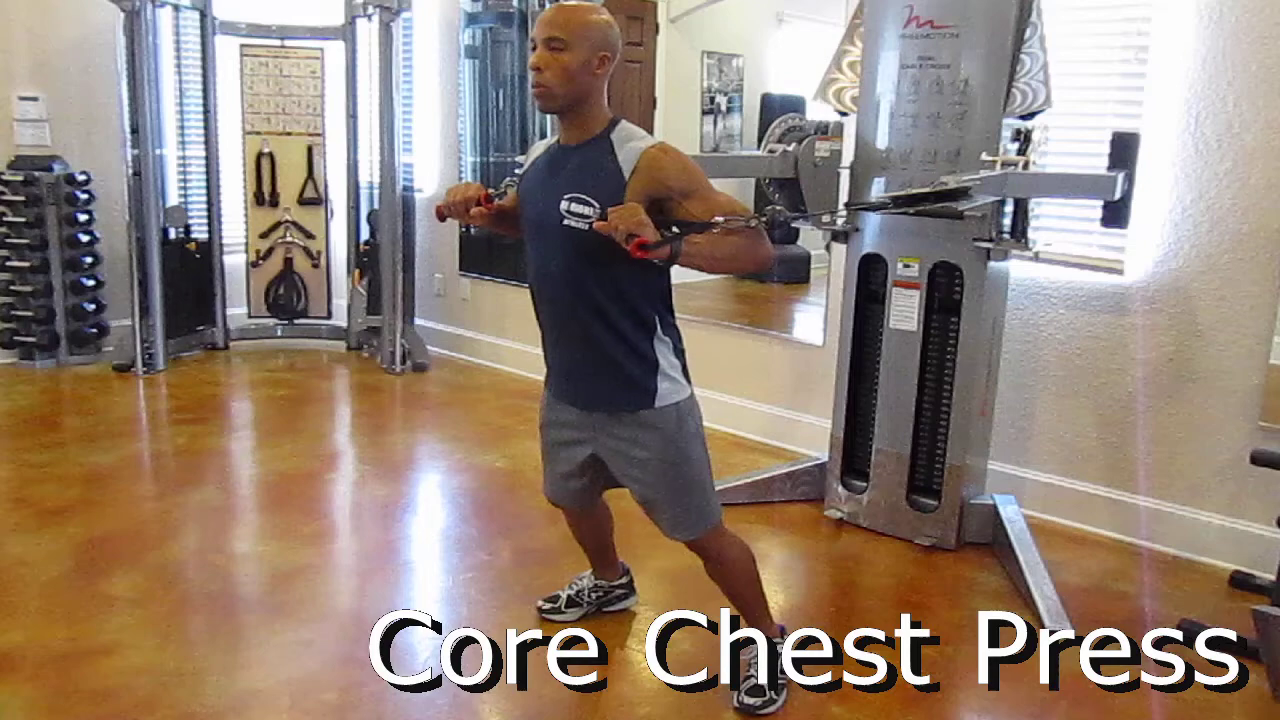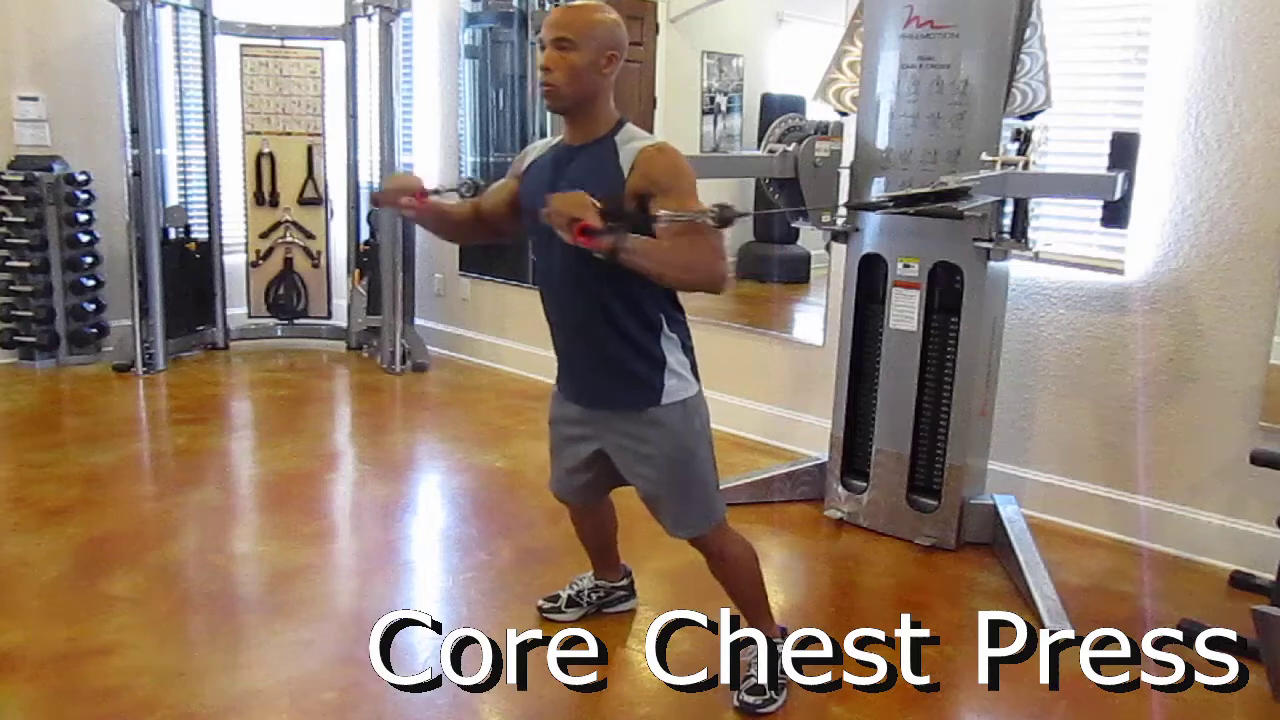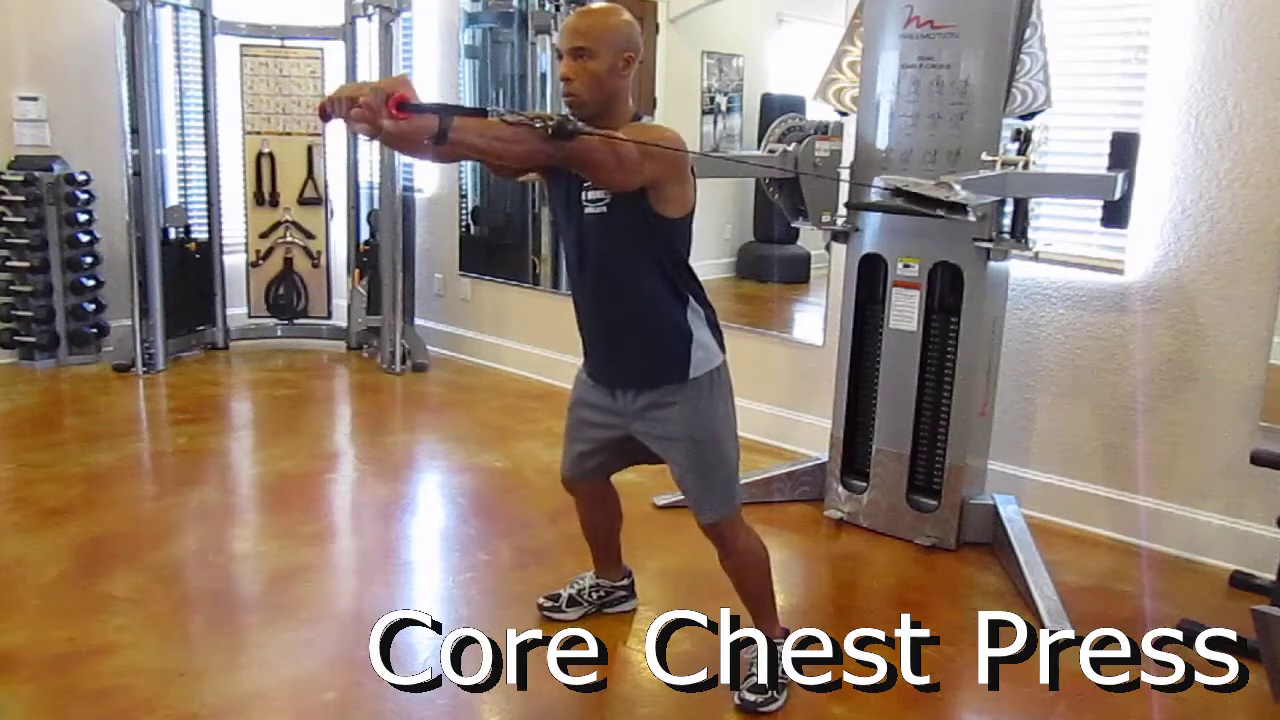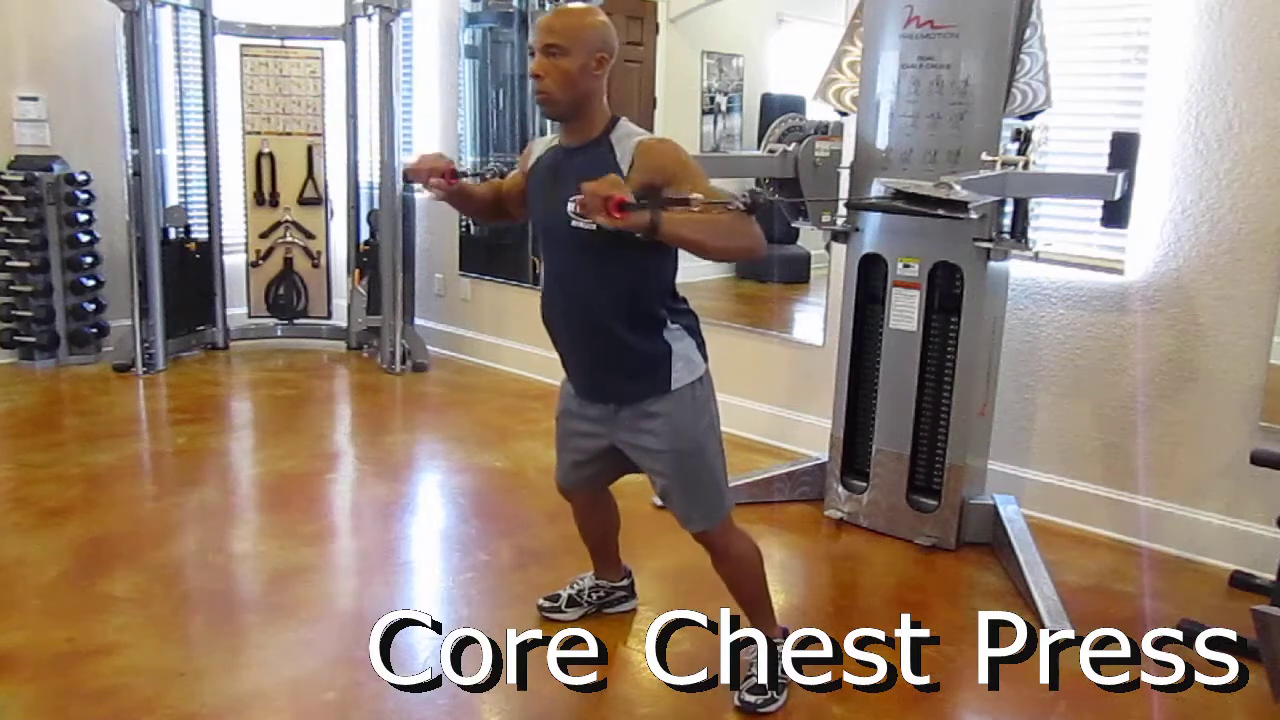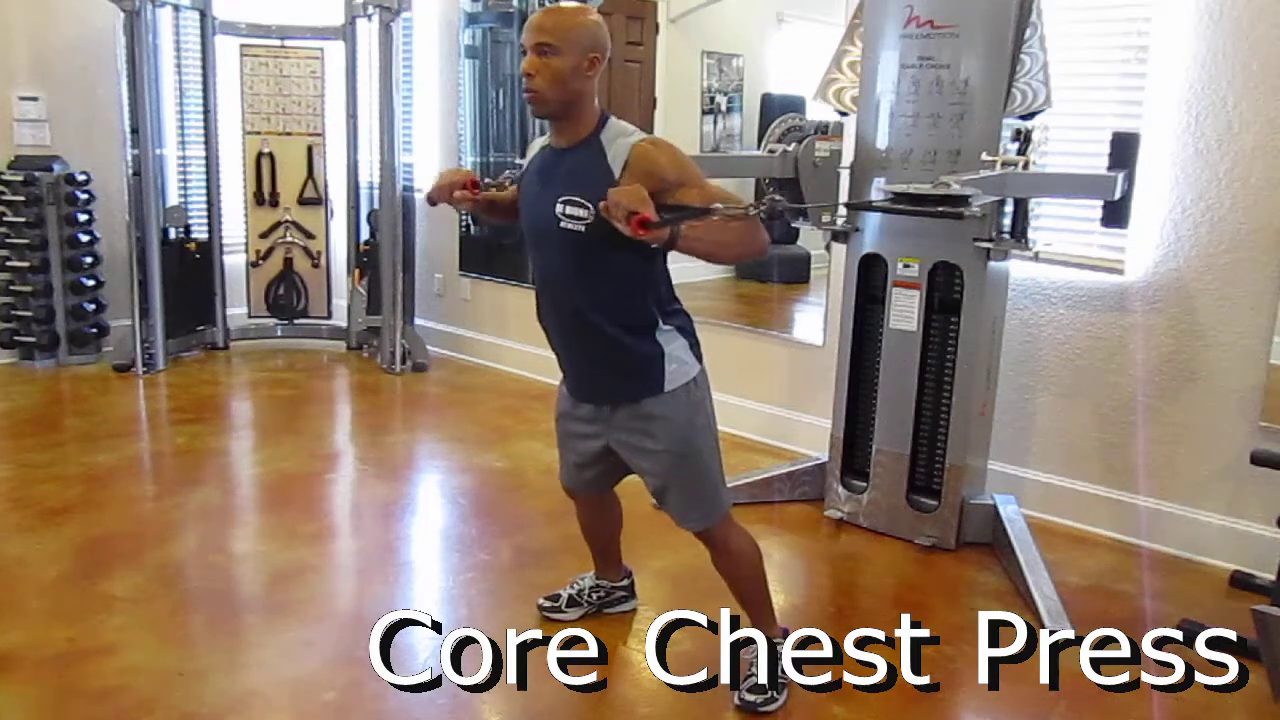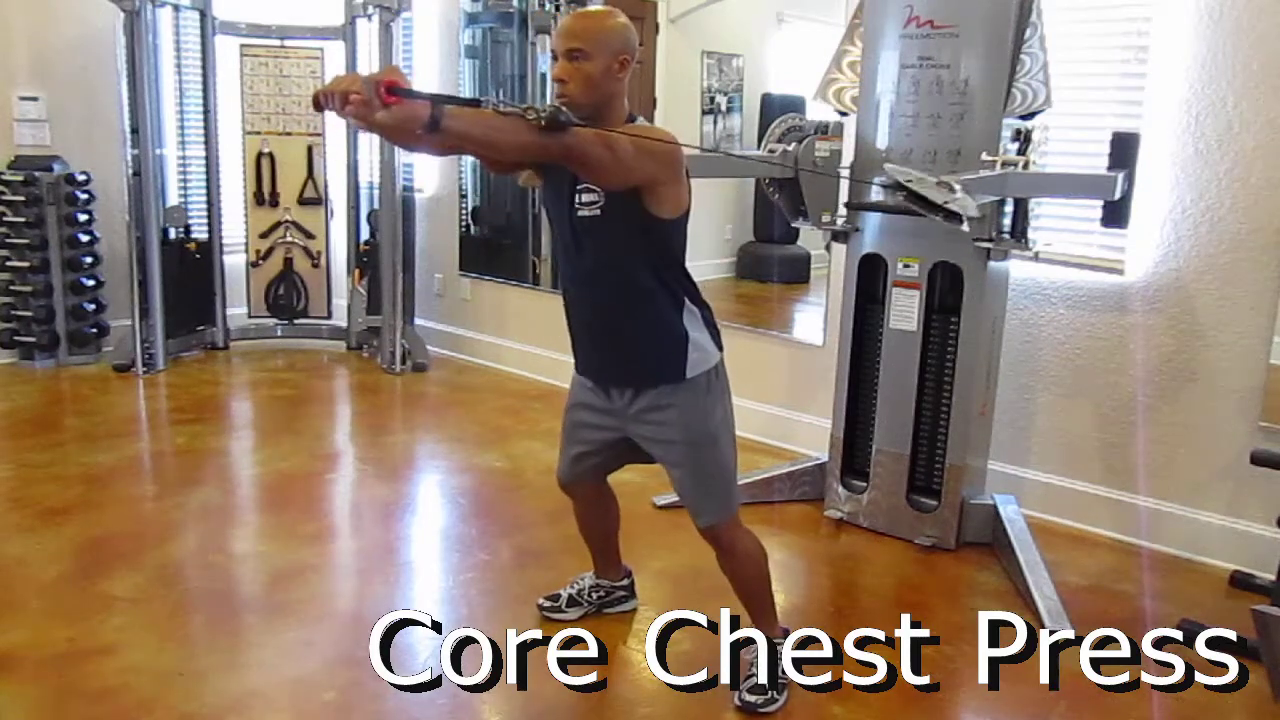
dt=0.7s
person 1, frame 1
left shoulder: (650, 163)
right shoulder: (541, 159)
left elbow: (755, 247)
left wrist: (664, 246)
right wrist: (480, 210)
left hip: (644, 398)
right hip: (566, 390)
left knee: (700, 532)
right knee: (571, 496)
left ankle: (768, 643)
right ankle: (610, 583)
person 1, frame 2
left shoulder: (654, 163)
right shoulder: (538, 161)
left elbow: (708, 272)
right elbow: (477, 225)
left wrist: (606, 237)
right wrist: (425, 206)
left hip: (654, 395)
right hip: (576, 387)
left knee: (705, 530)
right knee: (579, 493)
left ankle: (768, 644)
right ankle: (610, 584)
person 1, frame 3
left shoulder: (654, 149)
right shoulder: (555, 148)
left elbow: (552, 144)
right elbow: (462, 144)
left wrist: (429, 123)
right wrist: (379, 121)
left hip: (680, 377)
right hip: (604, 371)
left knee: (719, 520)
right knee: (582, 477)
left ankle: (770, 644)
right ankle: (611, 582)
person 1, frame 4
left shoulder: (648, 156)
right shoulder: (540, 156)
left elbow: (746, 238)
right elbow: (501, 208)
left wrist: (644, 219)
right wrist: (454, 189)
left hip: (661, 385)
right hip: (586, 383)
left knee: (710, 527)
right knee: (578, 486)
left ankle: (770, 643)
right ankle: (611, 584)
person 1, frame 5
left shoulder: (641, 157)
right shoulder: (539, 157)
left elbow: (751, 236)
left wrist: (664, 229)
right wrist: (479, 199)
left hip: (655, 385)
right hip: (582, 382)
left knee: (709, 524)
right knee: (584, 489)
left ankle: (770, 644)
right ankle: (612, 584)
person 1, frame 6
left shoulder: (652, 152)
right shoulder: (550, 148)
left elbow: (552, 141)
right elbow: (457, 141)
left wrist: (428, 113)
right wrist: (369, 112)
left hip: (677, 377)
right hip: (600, 371)
left knee: (718, 523)
right knee: (579, 477)
left ankle: (770, 644)
right ankle: (611, 583)
